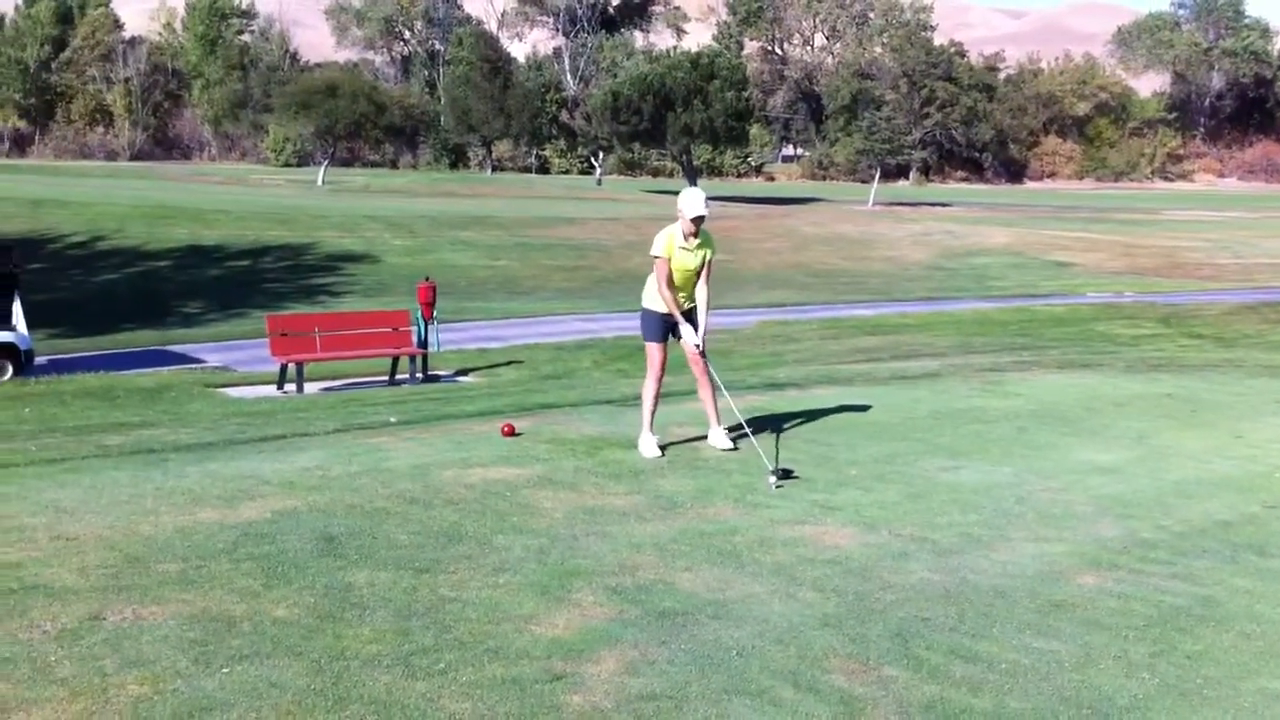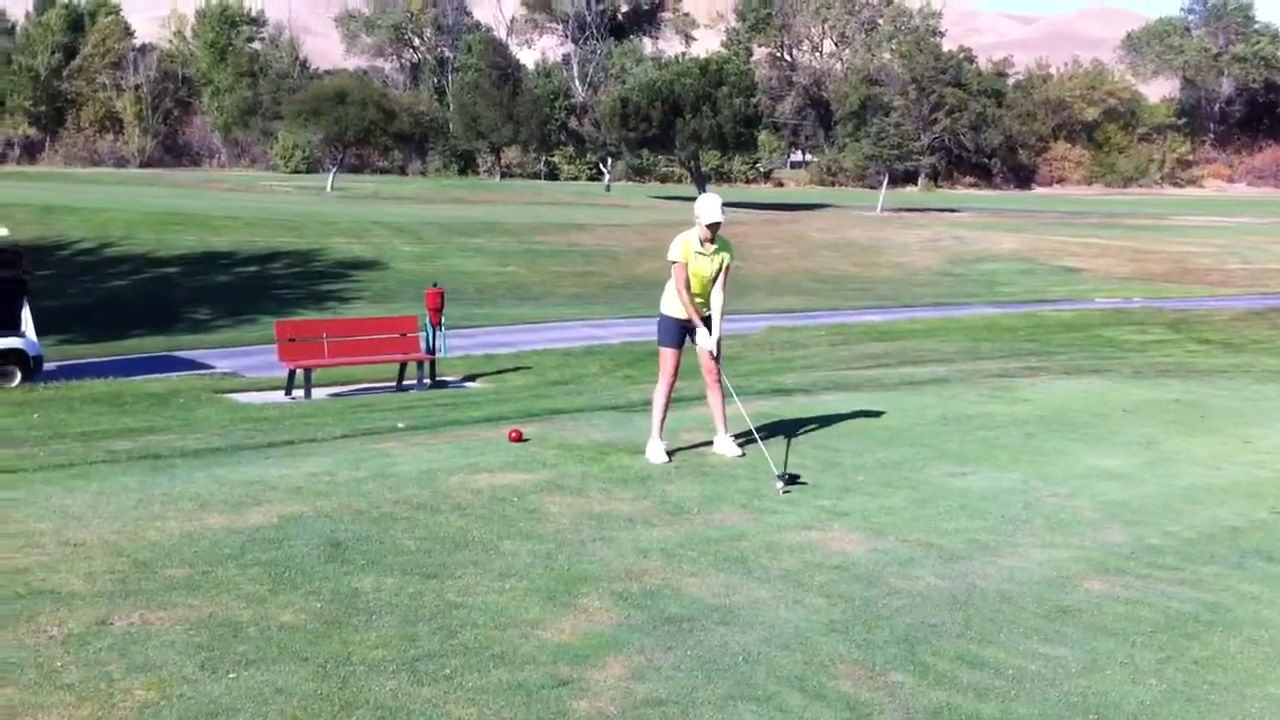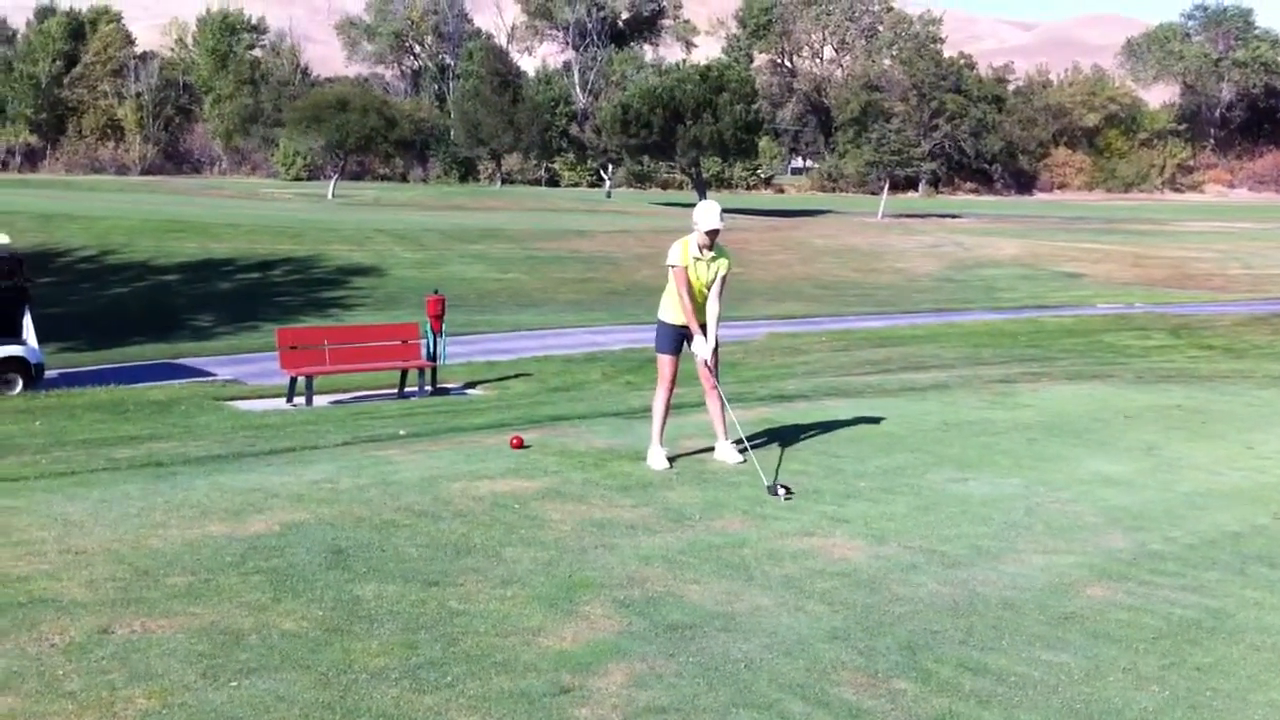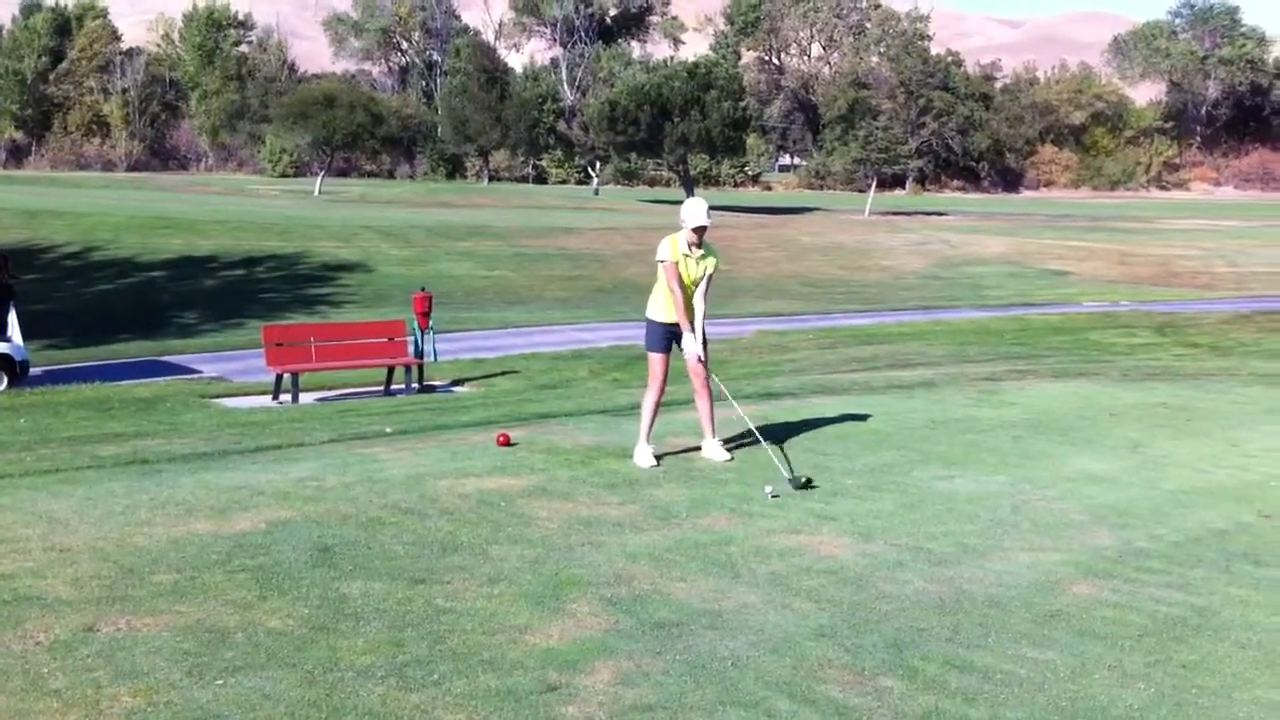
dt=0.4s
person 1, frame 1
left shoulder: (707, 242)
right shoulder: (665, 239)
left elbow: (702, 285)
right elbow: (663, 287)
left wrist: (701, 325)
right wrist: (682, 324)
left hip: (687, 309)
right hip: (657, 309)
left knee: (700, 368)
right knee: (656, 371)
left ankle: (715, 429)
right ankle: (647, 435)
person 1, frame 2
left shoulder: (725, 248)
right shoulder: (681, 244)
left elbow: (718, 291)
right elbow: (682, 291)
left wrist: (716, 331)
right wrist: (699, 329)
left hip: (704, 315)
right hip: (675, 315)
left knee: (713, 375)
right knee: (668, 377)
left ankle: (721, 437)
right ankle: (655, 441)
person 1, frame 3
left shoulder: (722, 257)
right shoulder: (679, 249)
left elbow: (714, 300)
right elbow: (684, 297)
left wrist: (710, 340)
right wrist: (696, 337)
left hip: (703, 322)
right hip: (672, 321)
left knee: (711, 383)
right knee: (666, 384)
left ankle: (722, 443)
right ankle: (655, 448)
person 1, frame 4
left shoulder: (710, 255)
right shoulder: (669, 246)
left elbow: (700, 297)
right elbow: (676, 292)
left wrist: (698, 338)
right wrist: (686, 334)
left hip: (690, 321)
right hip: (661, 320)
left knee: (702, 381)
right knee: (657, 383)
left ankle: (710, 442)
right ankle: (643, 445)
